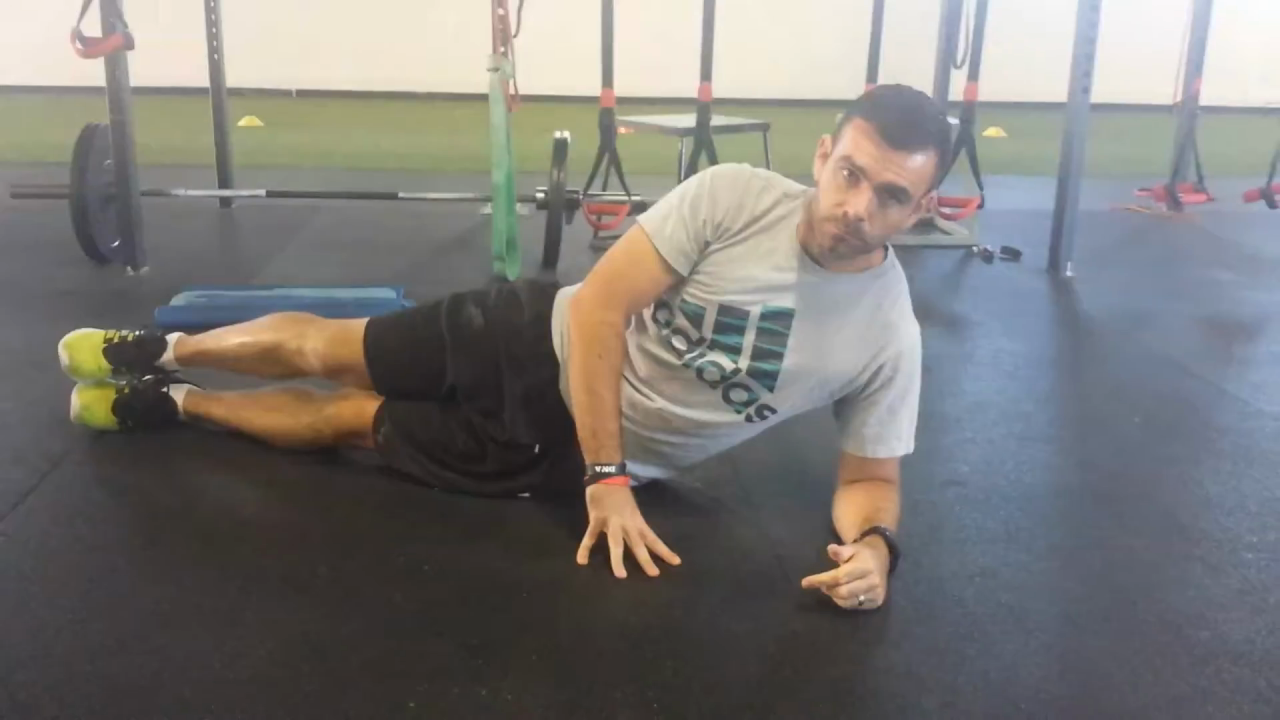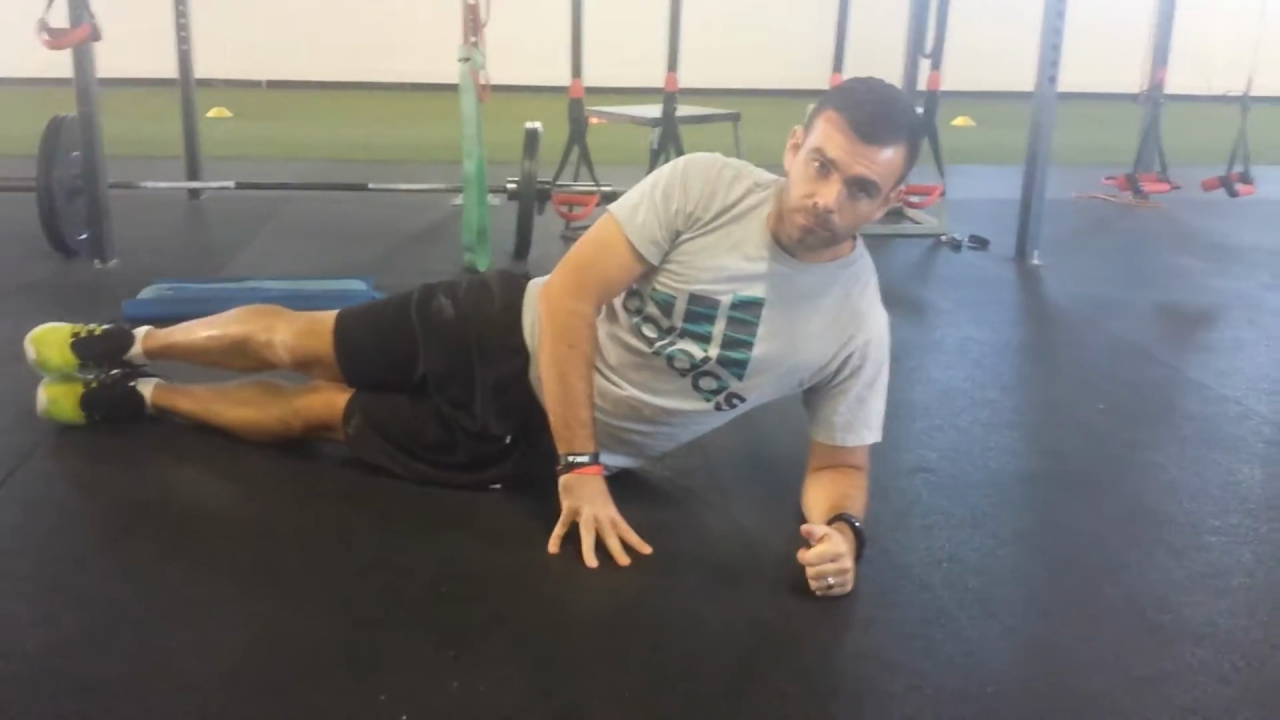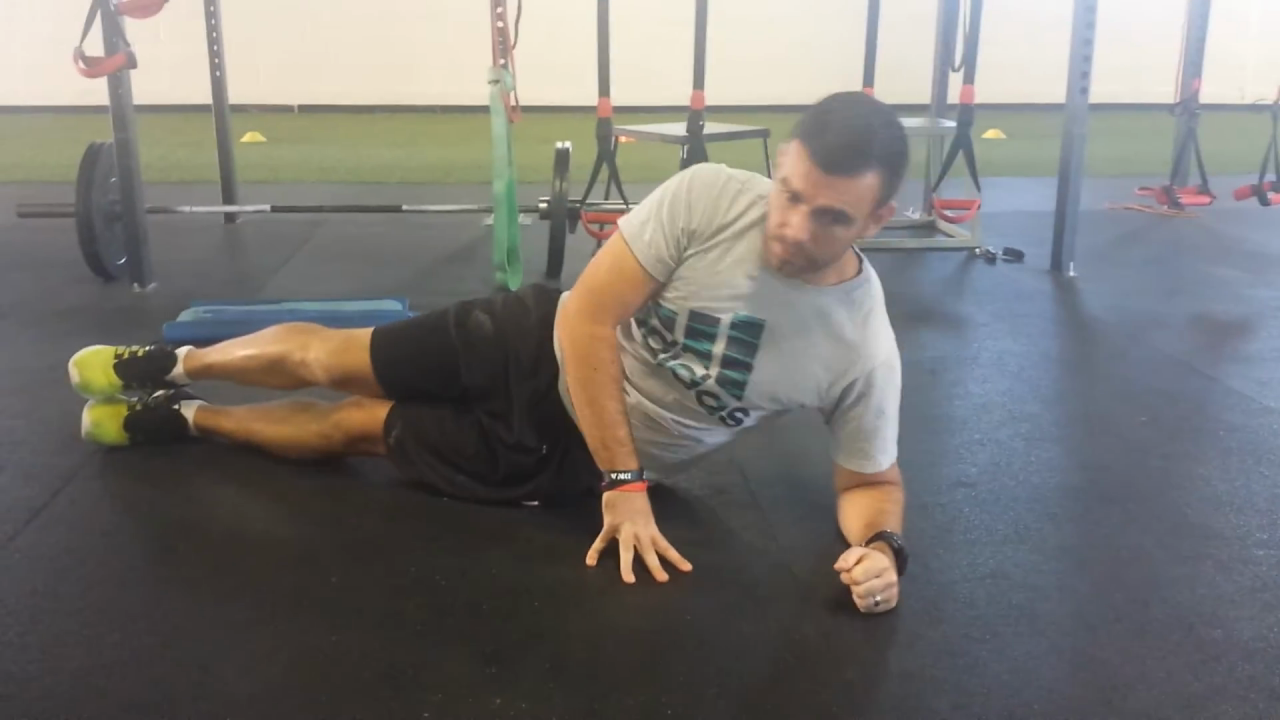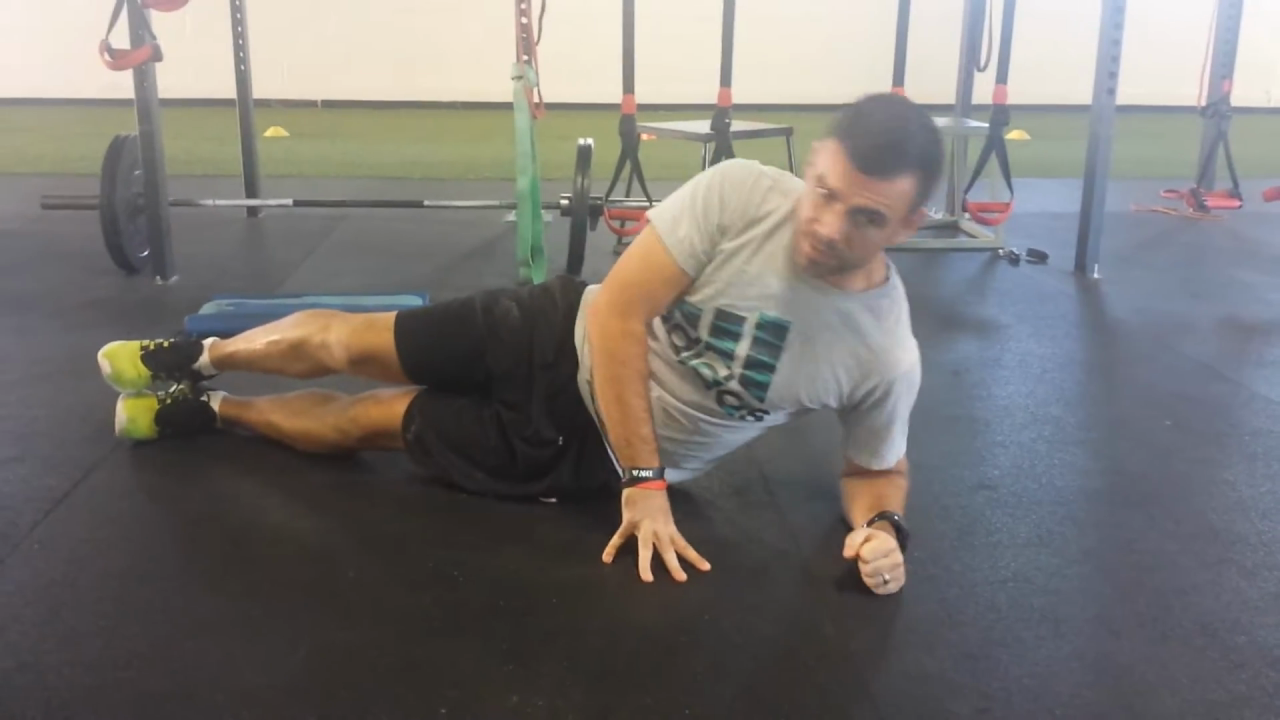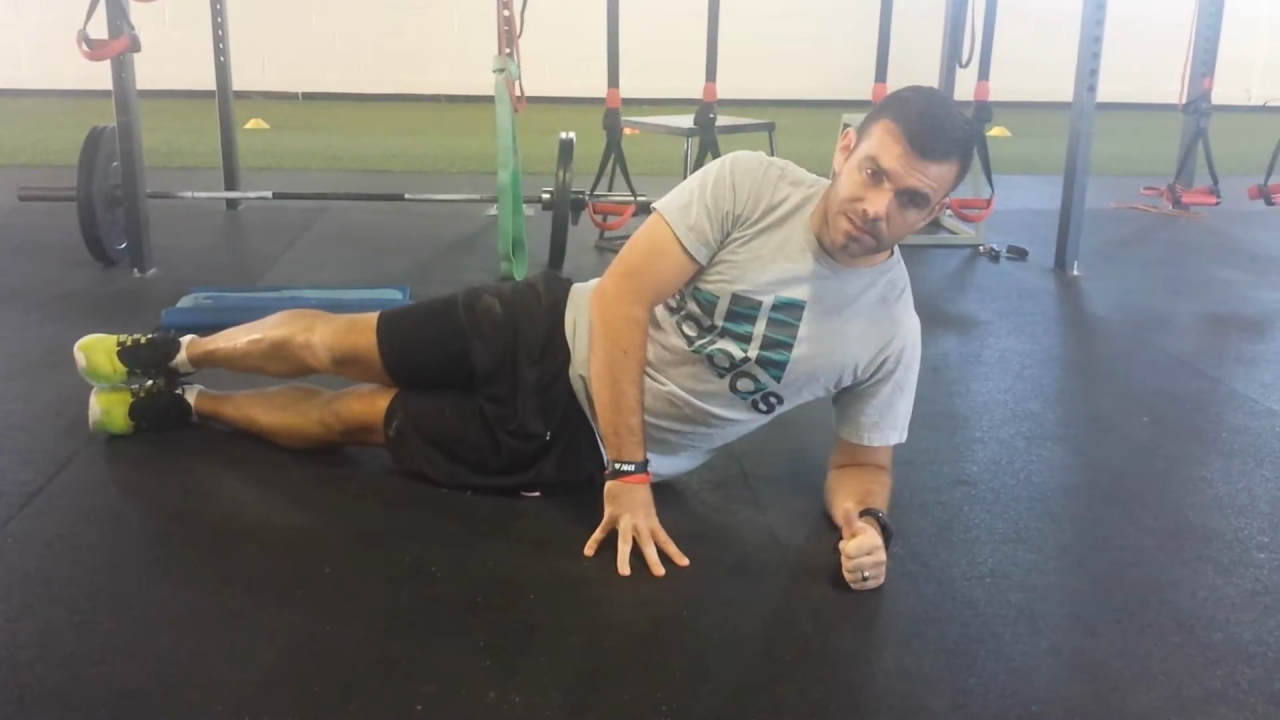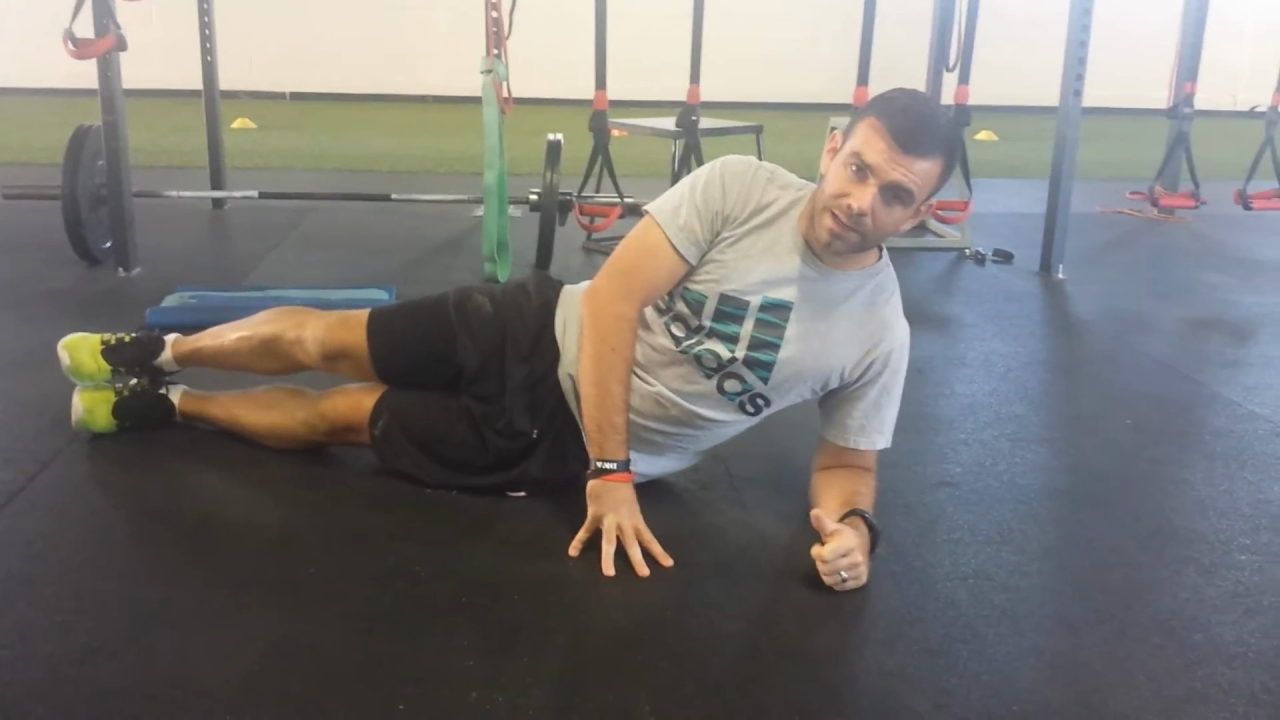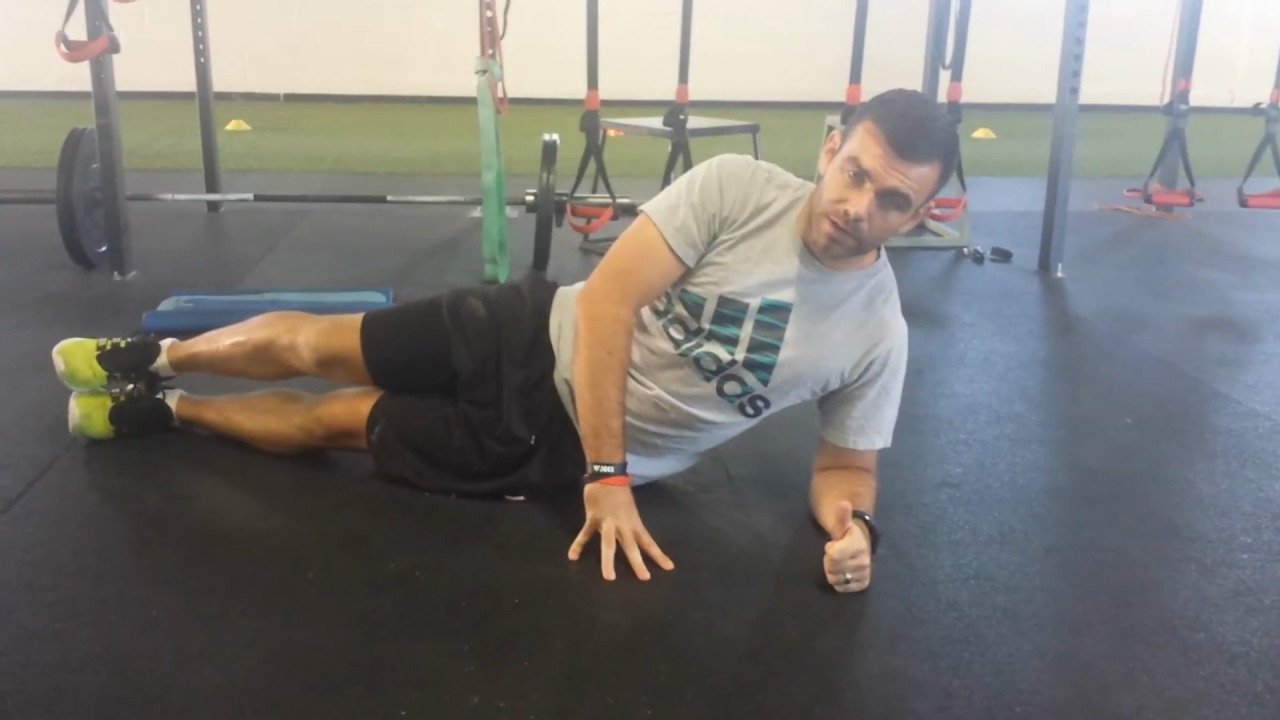
dt=0.5s
person 1, frame 1
left shoulder: (889, 339)
right shoulder: (734, 195)
left elbow: (870, 477)
right elbow: (600, 306)
left wrist: (872, 546)
right wrist: (610, 478)
left hip: (552, 446)
right hip: (540, 338)
left knee: (350, 419)
right knee: (323, 351)
left ankle: (172, 403)
right ankle: (162, 350)
person 1, frame 2
left shoulder: (858, 331)
right shoulder: (706, 184)
left elbow: (840, 463)
right elbow: (570, 297)
left wrist: (840, 529)
right wrist: (581, 469)
left hip: (523, 437)
right hip: (513, 329)
left knee: (318, 411)
right knee: (293, 342)
left ankle: (141, 399)
right ankle: (128, 345)
person 1, frame 3
left shoulder: (864, 350)
right shoulder: (710, 196)
left elbow: (869, 481)
right elbow: (590, 317)
left wrist: (882, 547)
right wrist: (626, 485)
left hip: (560, 446)
right hip: (542, 342)
left knee: (353, 425)
right knee: (329, 360)
left ankle: (184, 419)
right ankle: (171, 365)
person 1, frame 4
left shoulder: (887, 355)
right shoulder: (740, 193)
left elbow: (875, 468)
right elbow: (619, 313)
left wrist: (882, 527)
right wrist: (647, 482)
left hip: (585, 447)
right hip: (565, 335)
left knee: (374, 419)
right knee: (346, 340)
left ankle: (208, 411)
right ankle: (196, 357)
person 1, frame 5
left shoulder: (891, 334)
right shoulder: (749, 184)
left elbow: (862, 461)
right elbow: (621, 299)
left wrist: (868, 524)
right wrist: (631, 477)
left hip: (566, 442)
right hip: (551, 333)
left knee: (352, 416)
right knee: (329, 346)
left ankle: (183, 406)
right ankle: (176, 356)
person 1, frame 6
left shoulder: (878, 336)
right shoulder: (739, 186)
left elbow: (845, 462)
right elbow: (613, 299)
left wrist: (851, 524)
right wrist: (612, 472)
left hip: (552, 442)
right hip: (540, 335)
left knee: (341, 414)
right knee: (320, 339)
left ankle: (167, 406)
right ankle: (157, 354)
person 1, frame 7
left shoulder: (878, 334)
right shoulder: (736, 187)
left elbow: (846, 463)
right elbow: (608, 300)
left wrist: (853, 527)
right wrist: (611, 476)
left hip: (550, 444)
right hip: (534, 335)
left knee: (337, 419)
right knee: (314, 347)
left ankle: (164, 411)
right ankle: (158, 359)
